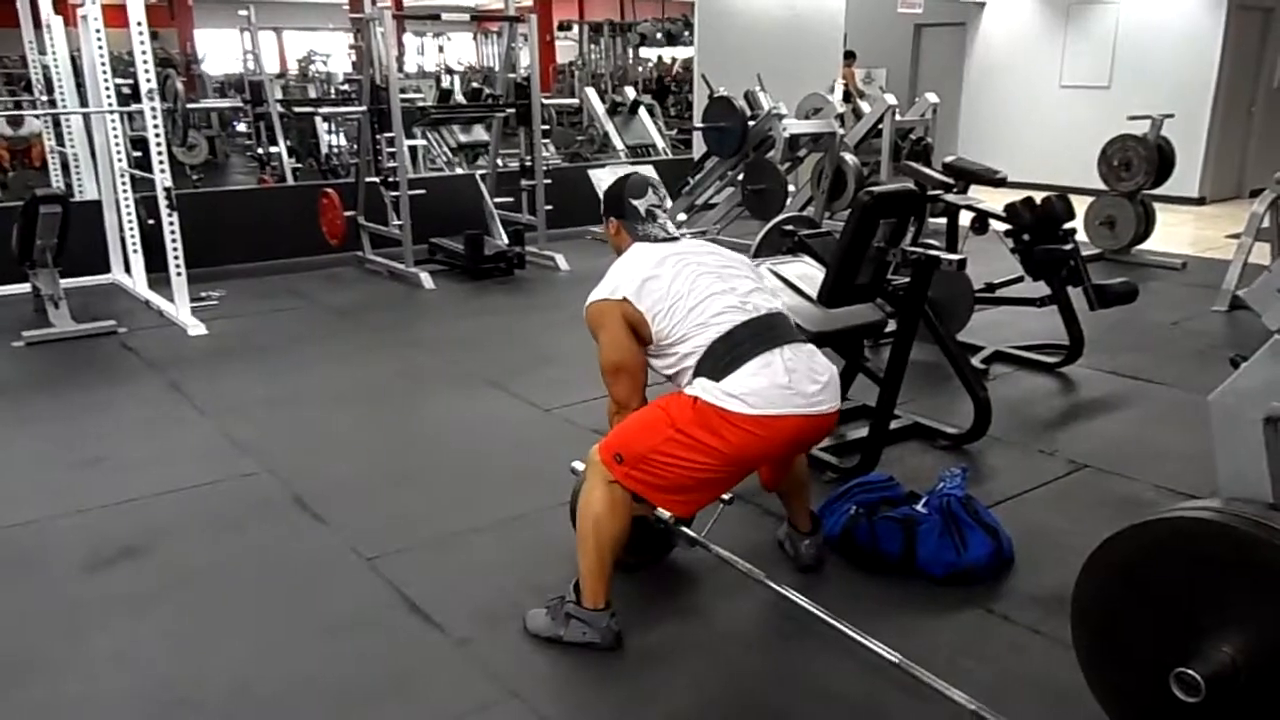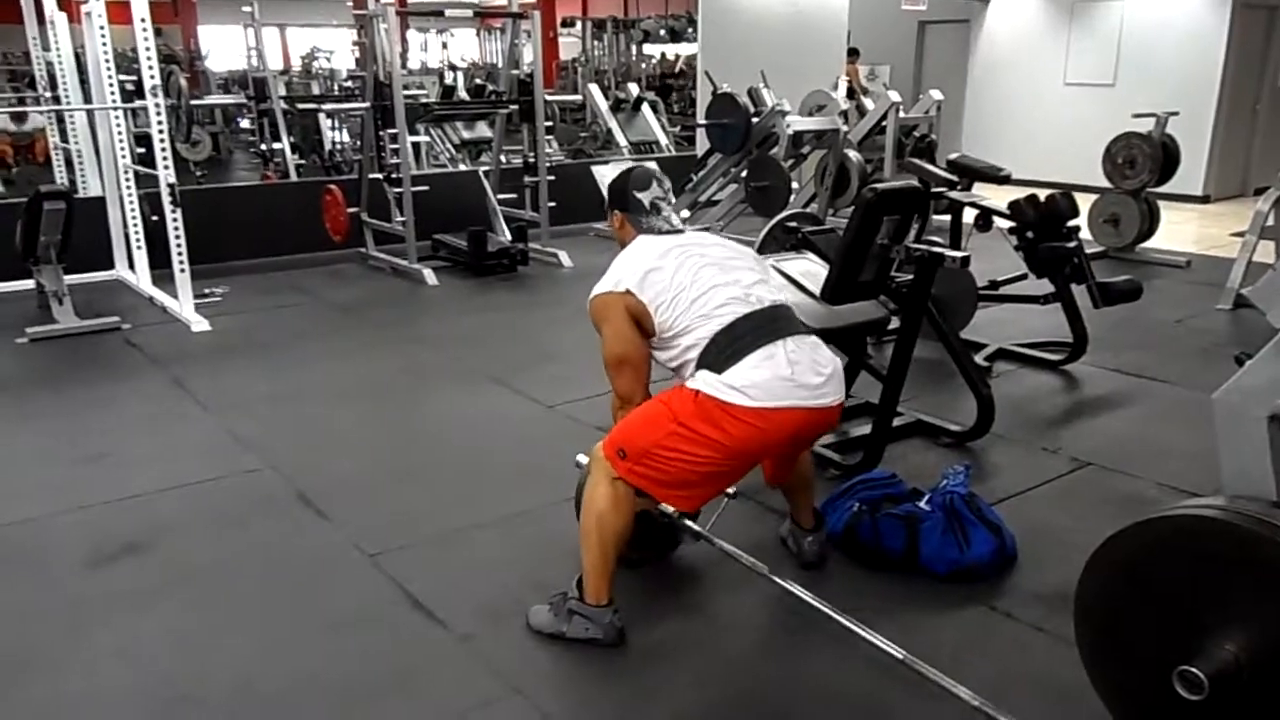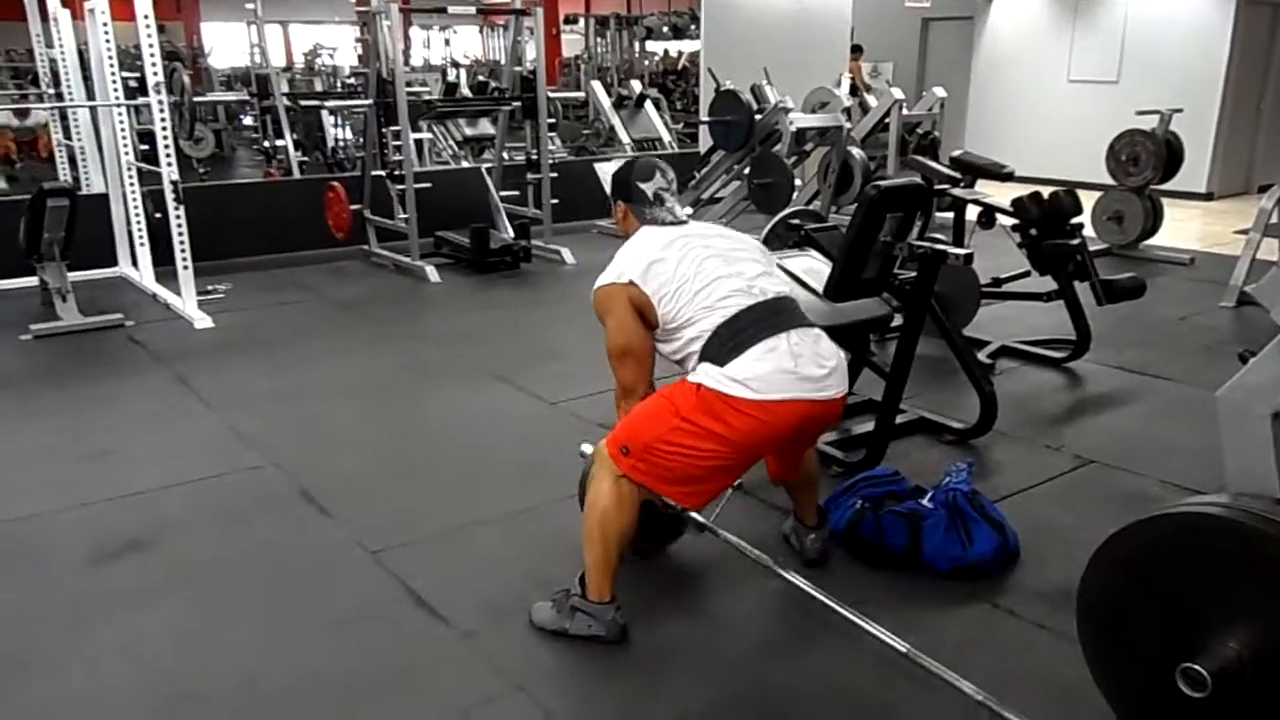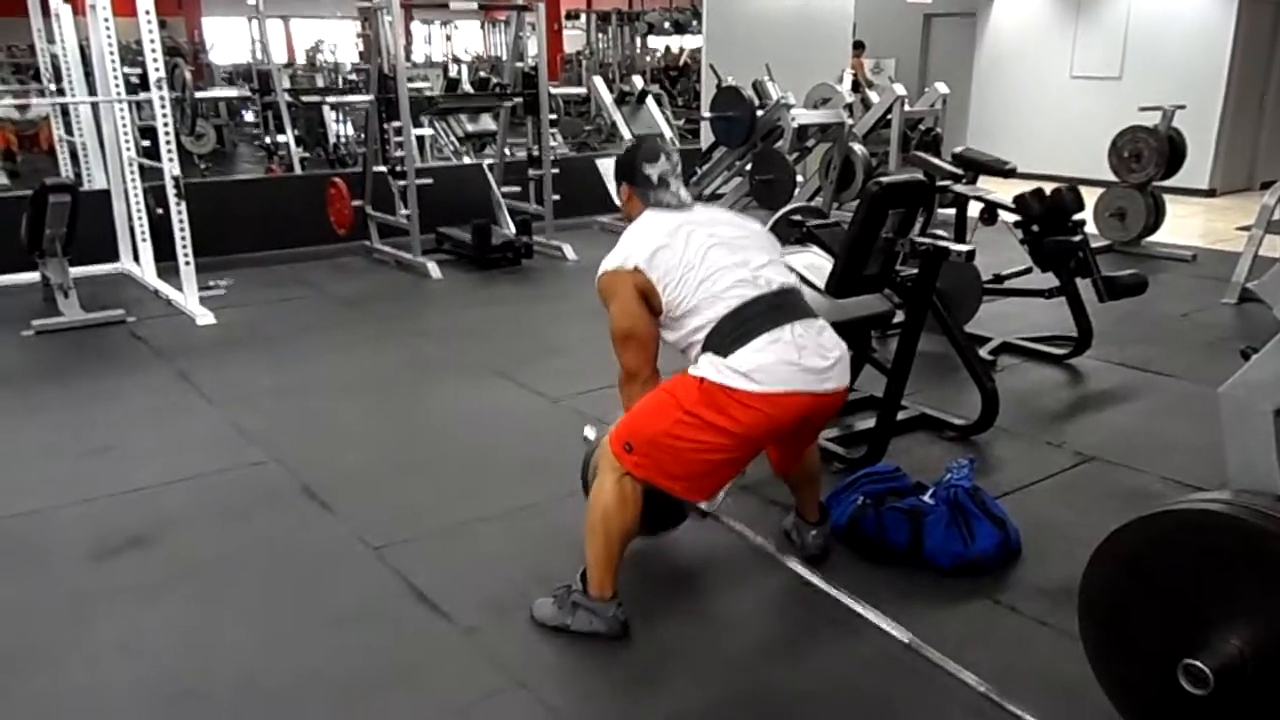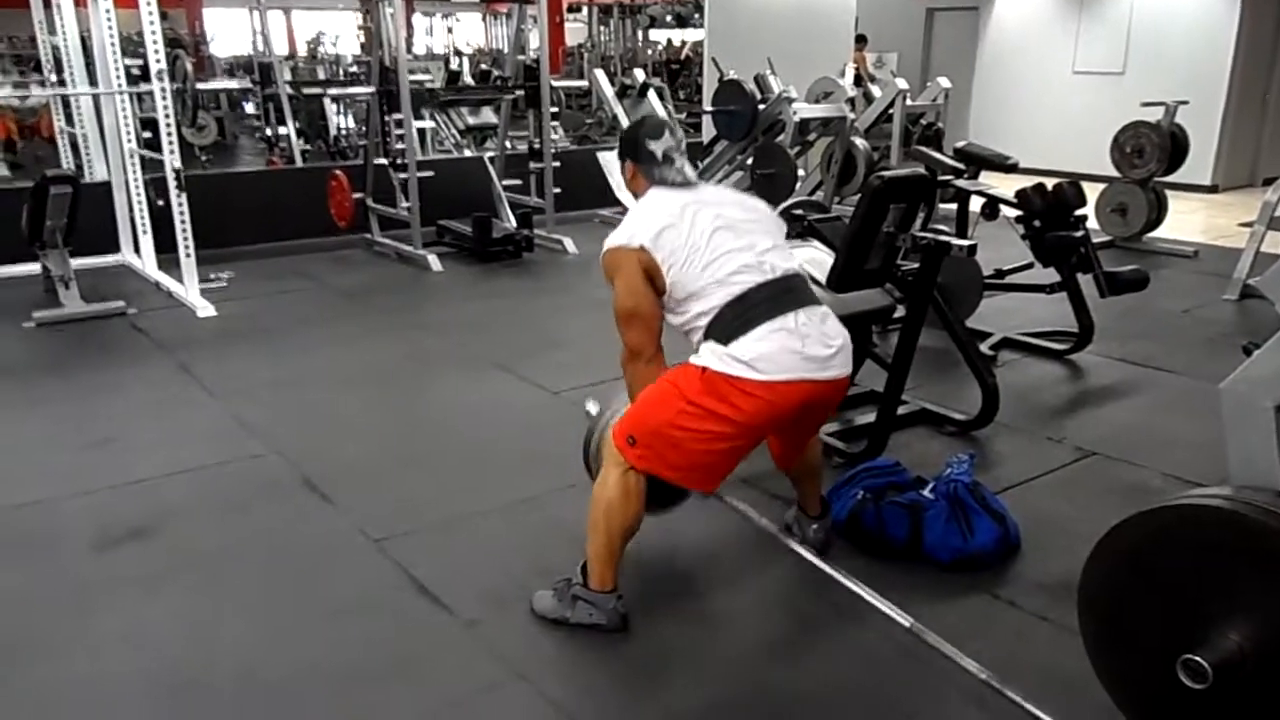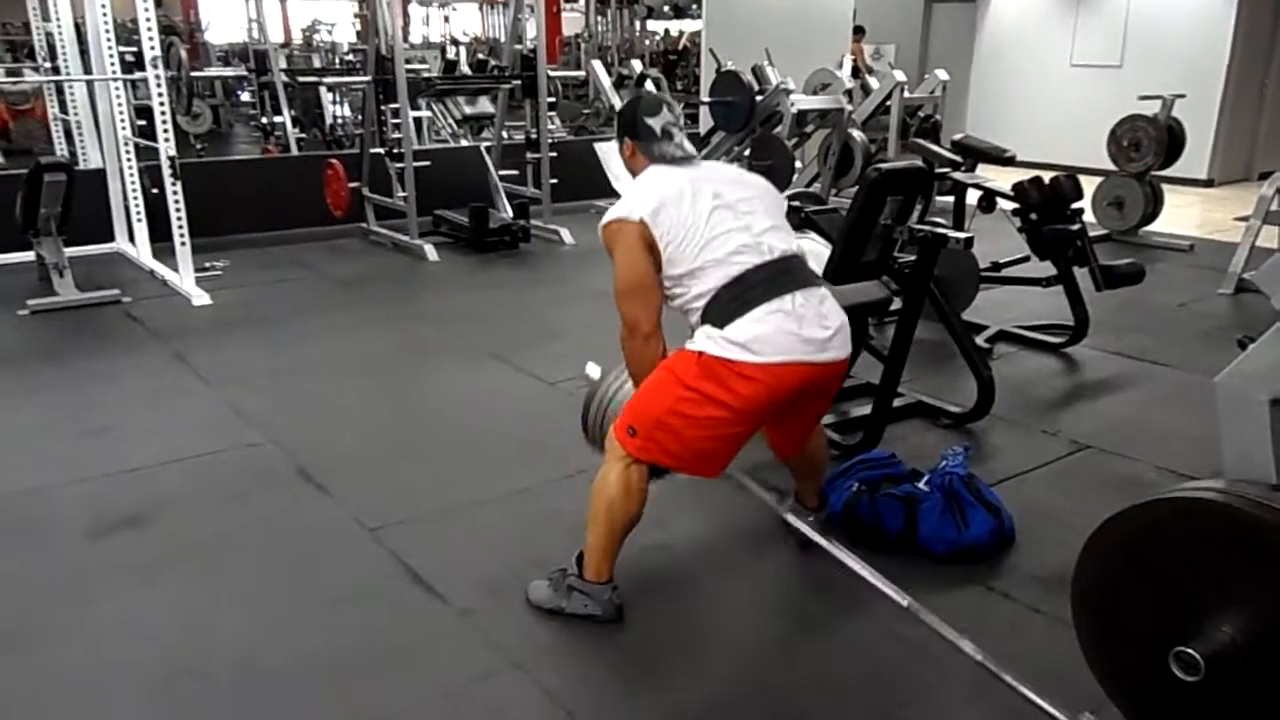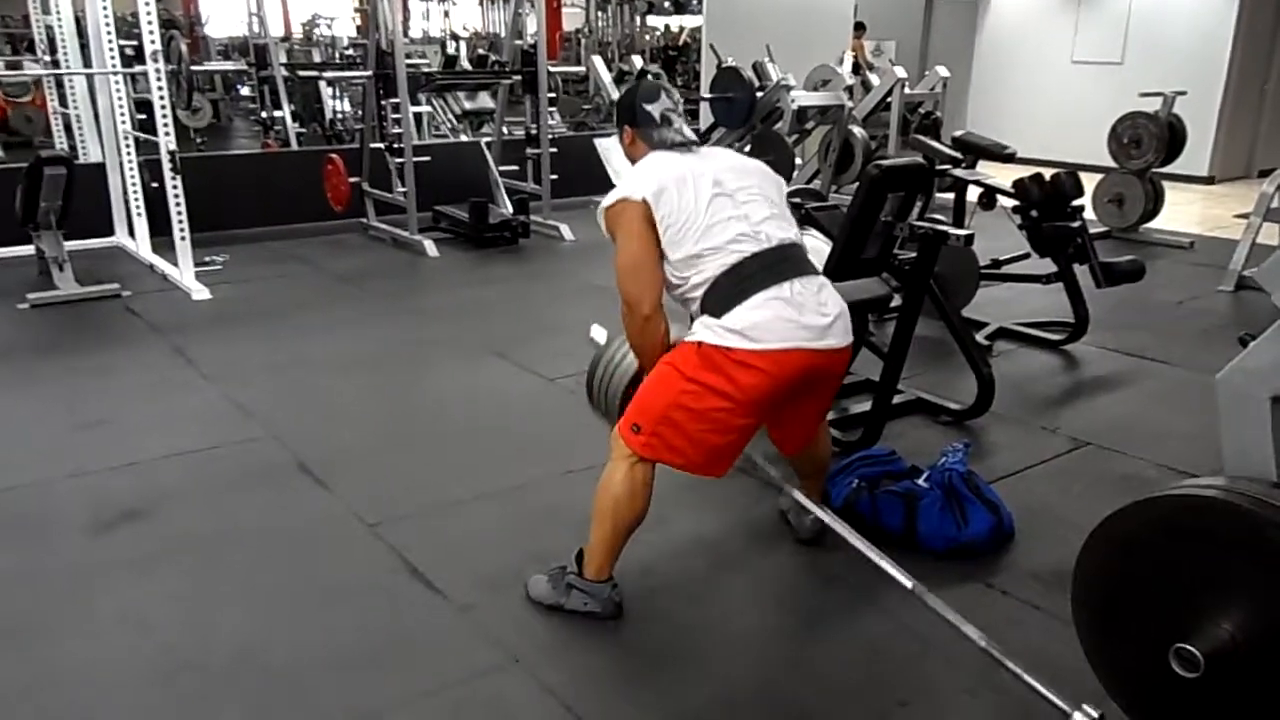
dt=0.1s
person 1, frame 1
left shoulder: (611, 296)
right shoulder: (721, 254)
left elbow: (628, 404)
left wrist: (636, 489)
left hip: (747, 406)
right hip: (821, 395)
left knee: (605, 469)
left ankle: (589, 614)
right ankle: (803, 536)
person 1, frame 2
left shoulder: (614, 289)
right shoulder: (725, 246)
left elbow: (631, 398)
left wrist: (641, 483)
left hip: (749, 398)
right hip: (825, 388)
left knee: (609, 466)
left ankle: (592, 610)
right ankle: (806, 532)
person 1, frame 3
left shoulder: (620, 279)
right shoulder: (731, 238)
left elbow: (635, 390)
left wrist: (647, 469)
left hip: (751, 389)
right hip: (828, 377)
left knee: (613, 464)
left ankle: (594, 607)
right ankle: (809, 530)
person 1, frame 4
left shoulder: (624, 263)
right shoulder: (738, 223)
left elbow: (638, 375)
left wrist: (648, 459)
left hip: (753, 380)
right hip: (830, 370)
left knee: (617, 461)
right knee: (790, 428)
left ankle: (595, 603)
right ankle: (811, 526)
person 1, frame 5
left shoulder: (630, 239)
right shoulder: (744, 201)
left elbow: (643, 356)
left wrist: (656, 425)
left hip: (756, 366)
right hip: (832, 355)
left knee: (623, 456)
right knee: (795, 429)
left ankle: (595, 596)
right ankle: (811, 522)
person 1, frame 6
left shoulder: (629, 213)
right shoulder: (745, 179)
left elbow: (642, 330)
left wrist: (654, 403)
left hip: (753, 349)
right hip: (831, 338)
left knee: (626, 447)
right knee: (797, 421)
left ankle: (591, 586)
right ankle: (809, 511)
person 1, frame 7
left shoulder: (632, 194)
right shoulder: (748, 165)
left elbow: (642, 310)
left wrist: (659, 374)
left hip: (749, 339)
right hip: (831, 326)
left knee: (633, 447)
right knee: (802, 424)
left ankle: (590, 583)
right ankle: (808, 510)
